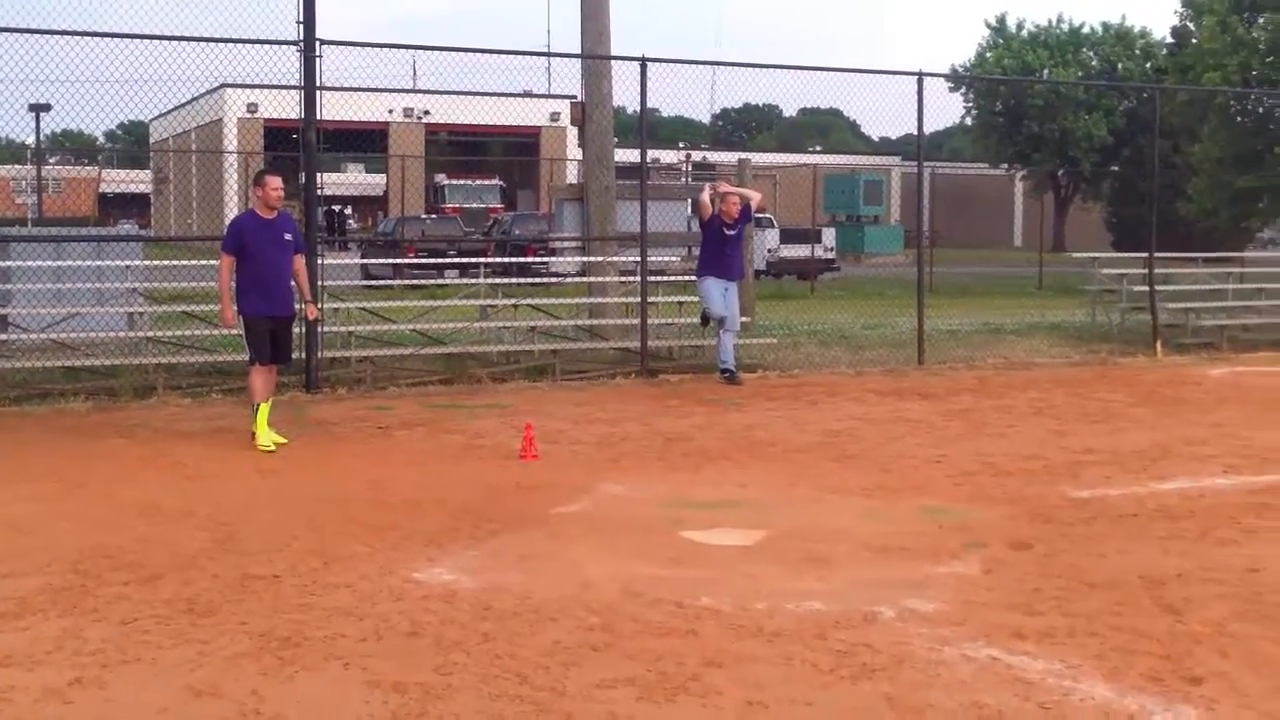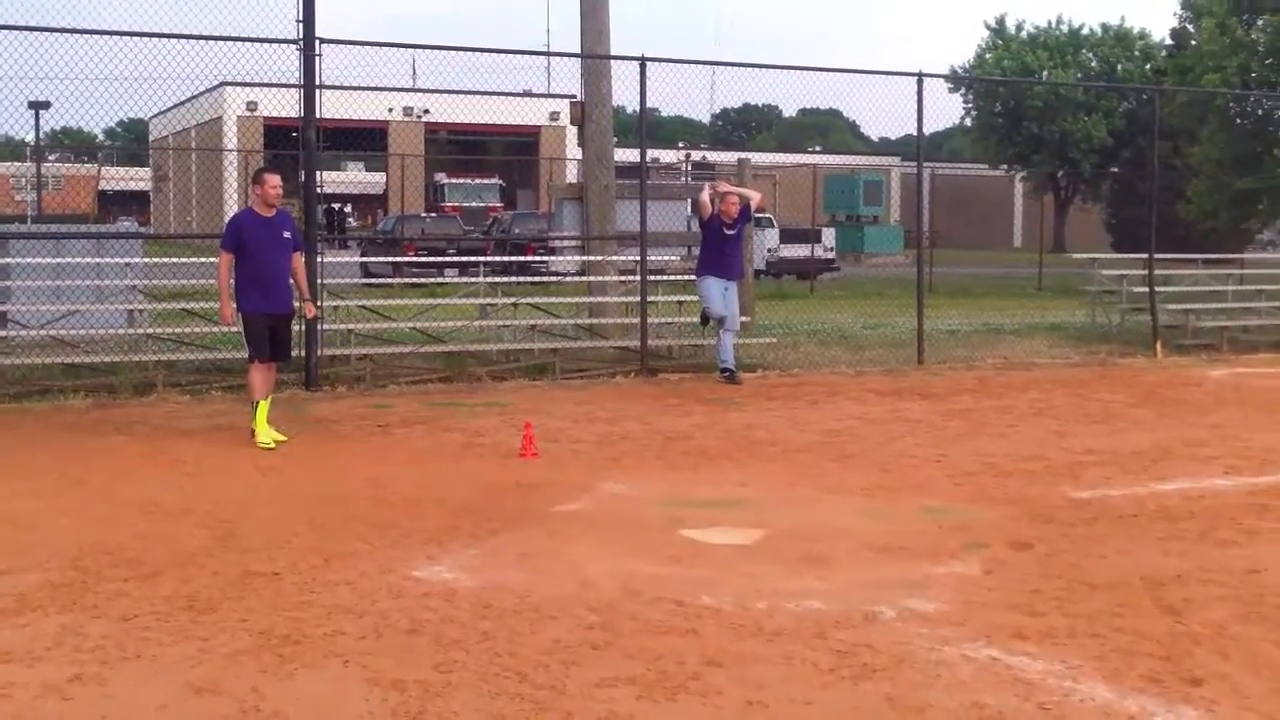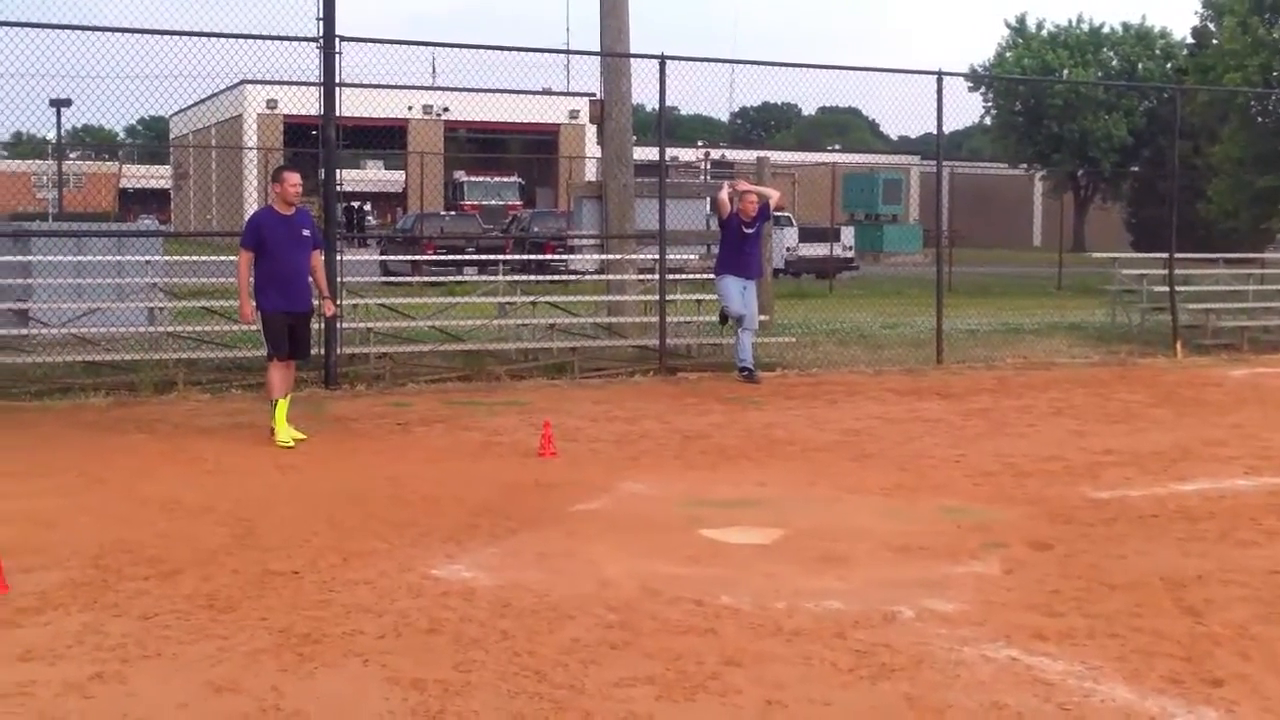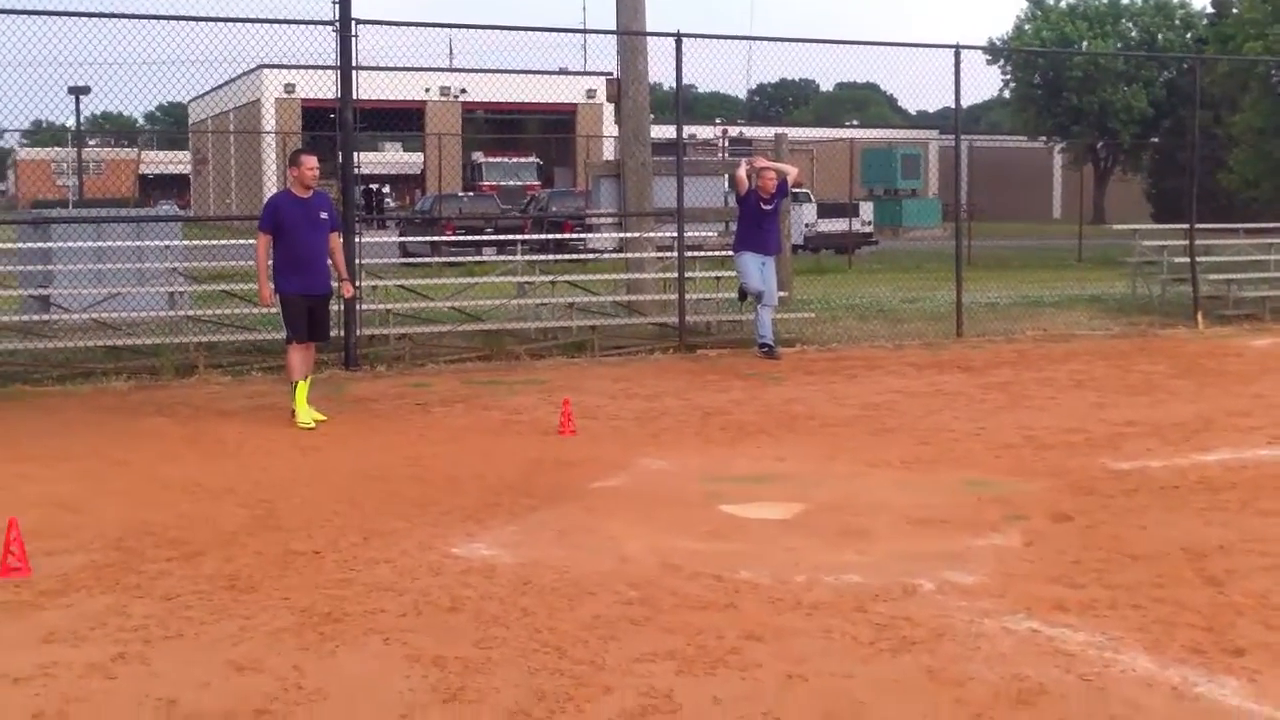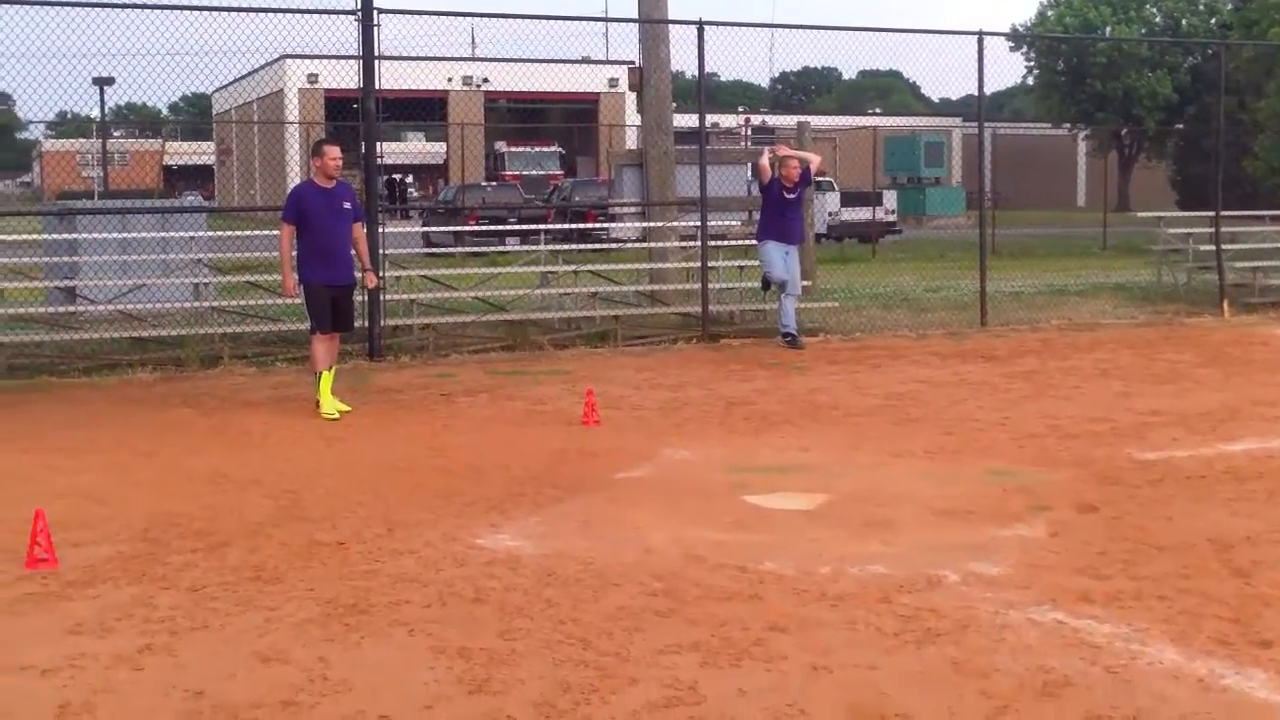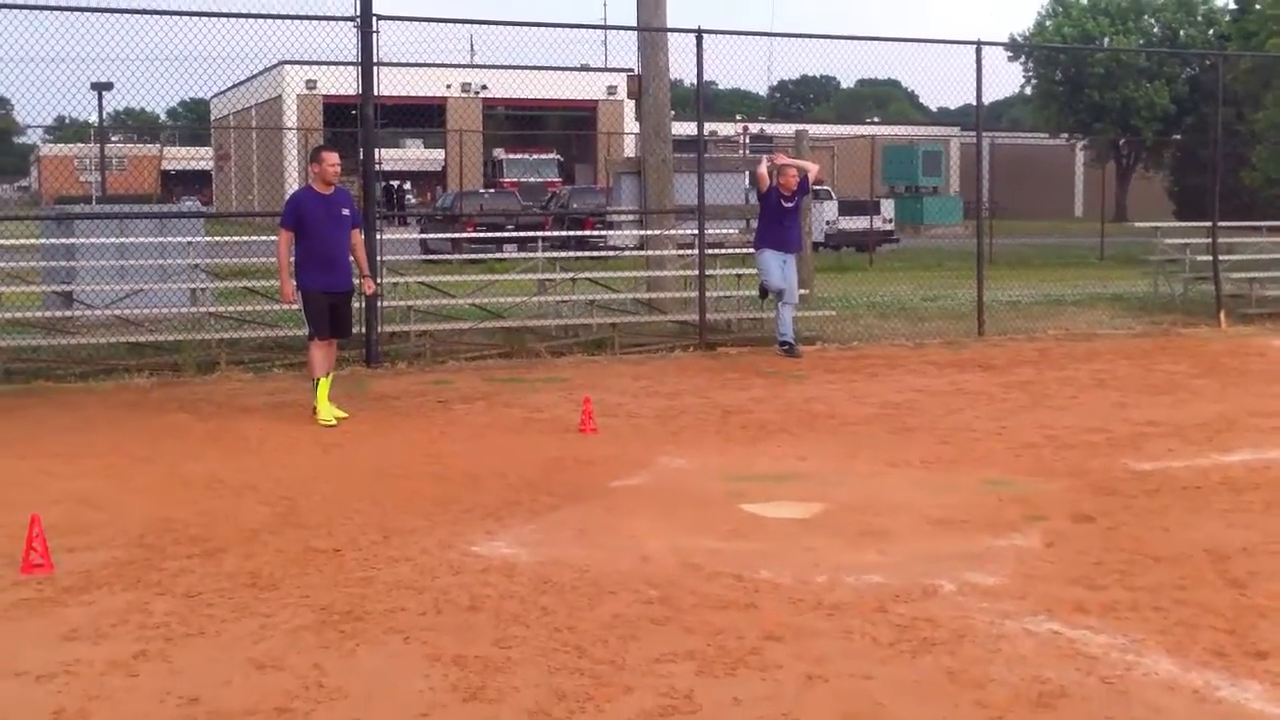
dt=0.3s
person 1, frame 1
left shoulder: (289, 223)
right shoulder: (241, 224)
left elbow: (298, 264)
right elbow: (226, 265)
left wrist: (308, 300)
right wrist: (226, 305)
left hip: (284, 309)
right hip: (254, 310)
left knee: (273, 366)
right knee: (259, 364)
left ankle: (263, 424)
right ankle: (259, 428)
person 1, frame 2
left shoulder: (287, 221)
right shoulder: (240, 222)
left elbow: (296, 263)
right elbow: (225, 263)
left wrist: (306, 298)
right wrist: (225, 302)
left hip: (283, 307)
right hip: (253, 307)
left knee: (273, 363)
right knee: (259, 362)
left ankle: (263, 421)
right ankle: (259, 425)
person 1, frame 3
left shoulder: (306, 219)
right shoulder: (260, 220)
left elbow: (315, 261)
right elbow: (245, 261)
left wrist: (325, 296)
right wrist: (245, 300)
left hip: (302, 305)
right hip: (272, 306)
left knee: (291, 361)
right knee: (278, 360)
left ankle: (283, 420)
right ankle: (278, 423)
person 1, frame 4
left shoulder: (325, 202)
right shoulder: (277, 203)
left elbow: (334, 243)
right elbow: (263, 244)
left wrist: (344, 278)
right wrist: (263, 283)
left hip: (320, 288)
right hip: (291, 288)
left knee: (311, 343)
right knee: (297, 342)
left ankle: (303, 401)
right ankle: (299, 405)
person 1, frame 5
left shoulder: (348, 192)
right shoulder: (301, 193)
left elbow: (357, 233)
right elbow: (286, 235)
left wrist: (367, 268)
right wrist: (287, 274)
left hip: (344, 278)
right hip: (315, 279)
left knee: (335, 333)
right knee: (321, 333)
left ankle: (328, 392)
right ankle: (323, 396)
person 1, frame 6
left shoulder: (346, 198)
right shoulder: (299, 200)
left elbow: (355, 239)
right elbow: (284, 241)
left wrist: (366, 275)
right wrist: (285, 280)
left hip: (342, 284)
right hip: (313, 285)
left knee: (333, 340)
right knee: (319, 339)
left ankle: (325, 399)
right ankle: (320, 402)
person 2, frame 1
left shoulder: (740, 220)
right shoulder: (712, 221)
left elbow: (757, 197)
right elbow: (703, 201)
left wrist: (730, 189)
right wrist: (707, 190)
left hip: (731, 281)
right hip: (709, 278)
left knee: (730, 326)
right knee: (718, 312)
left ankle: (727, 369)
right ankle: (708, 313)
person 2, frame 2
left shoulder: (740, 220)
right shoulder: (711, 221)
left elbow: (756, 196)
right elbow: (703, 200)
left wrist: (730, 189)
right wrist: (707, 189)
left hip: (731, 280)
right hip: (709, 277)
left knee: (730, 325)
right knee: (718, 312)
left ankle: (726, 368)
right ankle: (707, 312)
person 2, frame 3
left shoulder: (759, 218)
right shoulder: (731, 219)
left elbow: (775, 195)
right elbow: (721, 199)
left wrist: (749, 187)
right wrist: (726, 188)
left hip: (750, 279)
right hip: (728, 276)
left knee: (749, 325)
right knee: (737, 311)
left ankle: (745, 367)
right ankle: (726, 311)
person 2, frame 4
left shoulder: (777, 195)
right shoulder: (749, 196)
left elbow: (793, 171)
right elbow: (739, 176)
left wrist: (767, 164)
right wrist: (744, 165)
left hip: (768, 255)
right hip: (746, 252)
left knee: (768, 301)
right knee: (756, 287)
left ankle: (765, 344)
right ankle: (745, 288)
person 2, frame 5
left shoulder: (800, 183)
right shoulder: (772, 185)
left elbow: (816, 160)
right elbow: (762, 164)
left wrist: (790, 152)
right wrist: (767, 153)
left hip: (792, 244)
right hip: (770, 241)
left knee: (792, 290)
right knee: (779, 276)
left ankle: (788, 333)
right ankle: (769, 277)
person 2, frame 6
left shoulder: (798, 192)
right shoulder: (770, 193)
left elbow: (814, 168)
right elbow: (761, 173)
left wrist: (788, 161)
right wrist: (765, 162)
left hip: (789, 253)
right hip: (767, 250)
left knee: (789, 299)
right knee: (777, 285)
left ankle: (785, 342)
right ankle: (766, 285)
